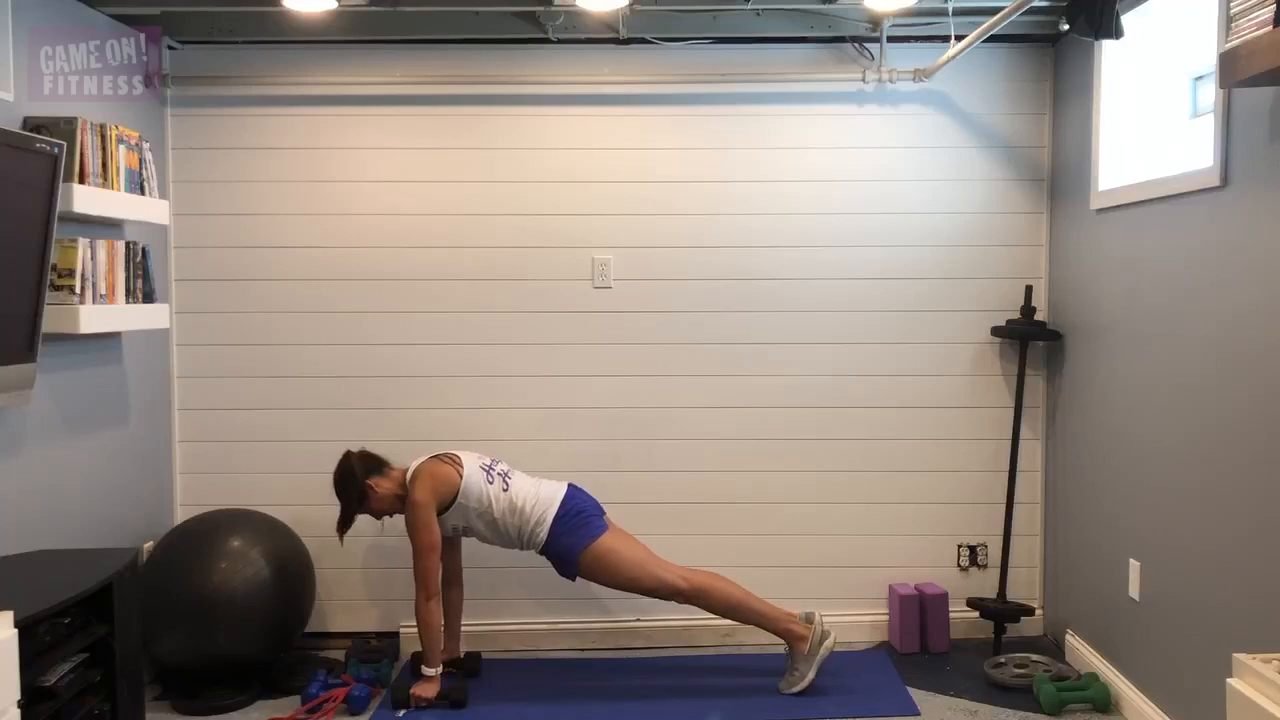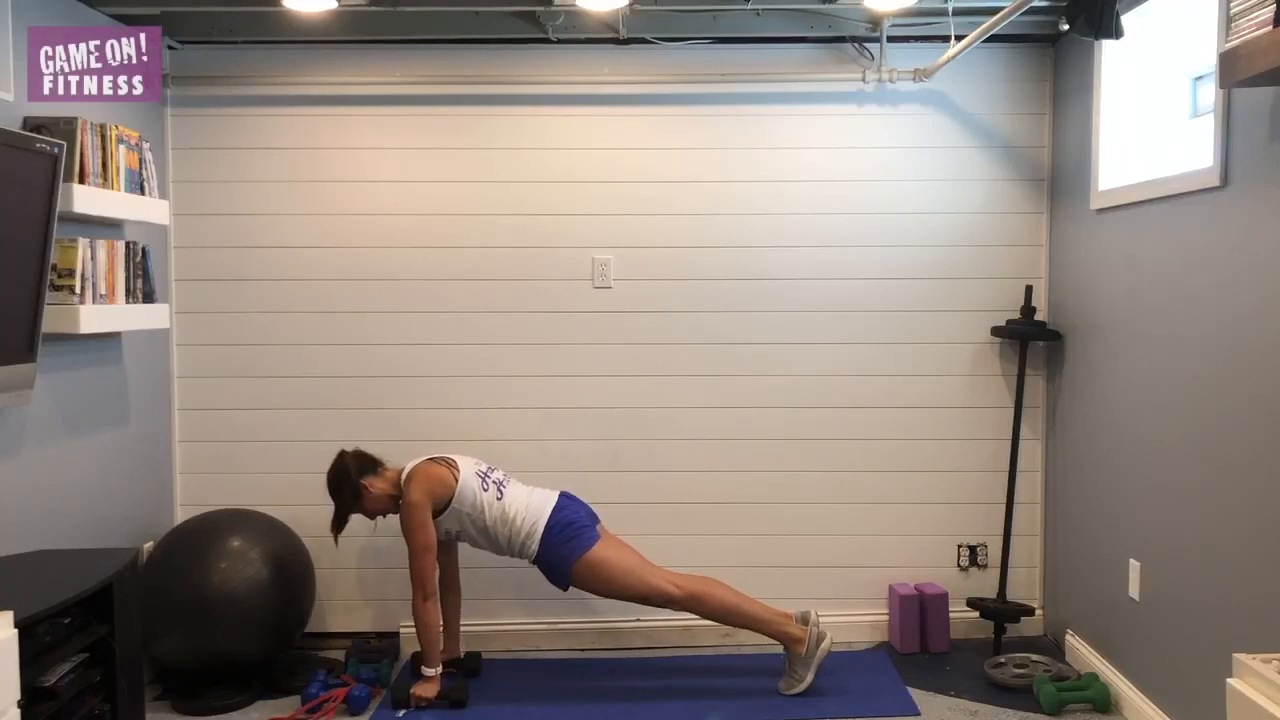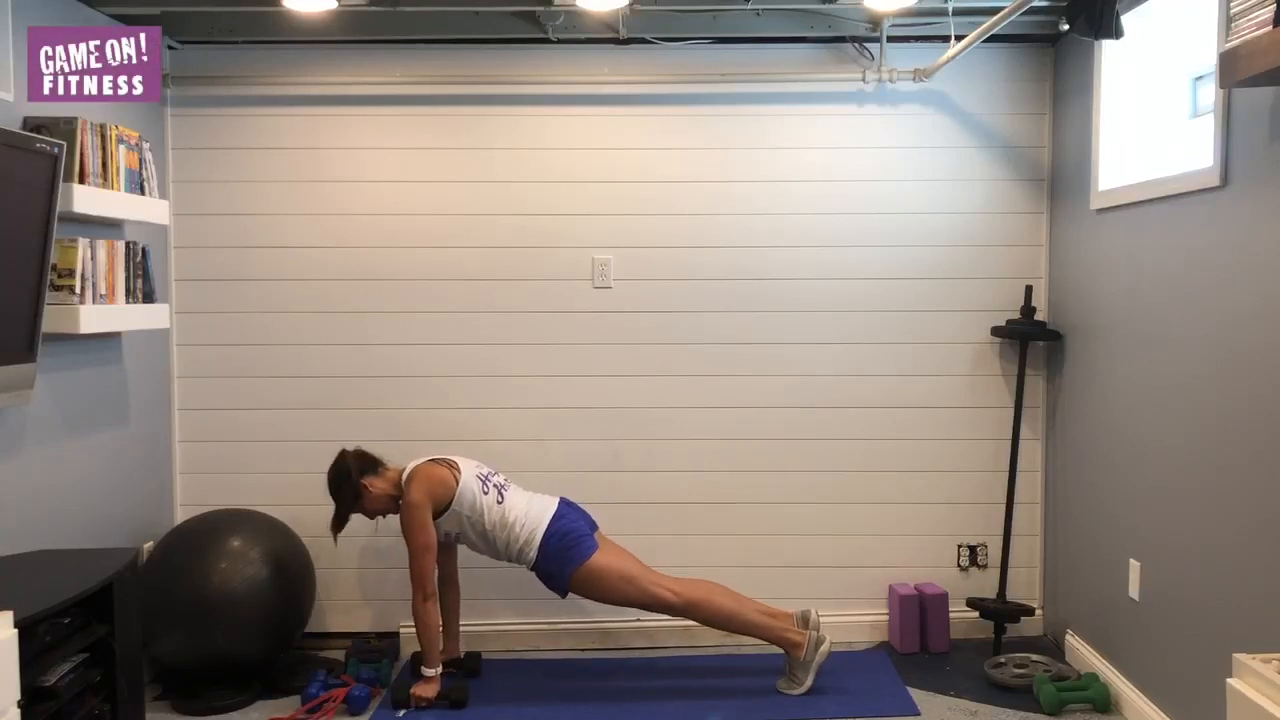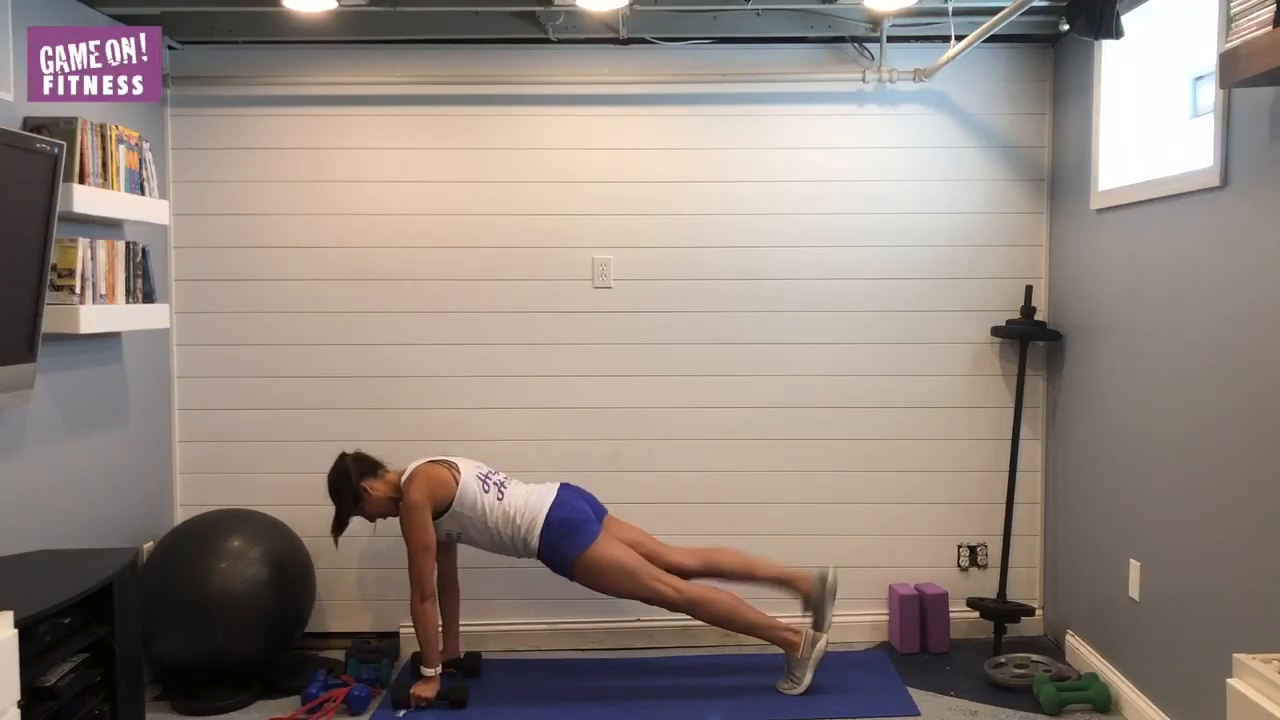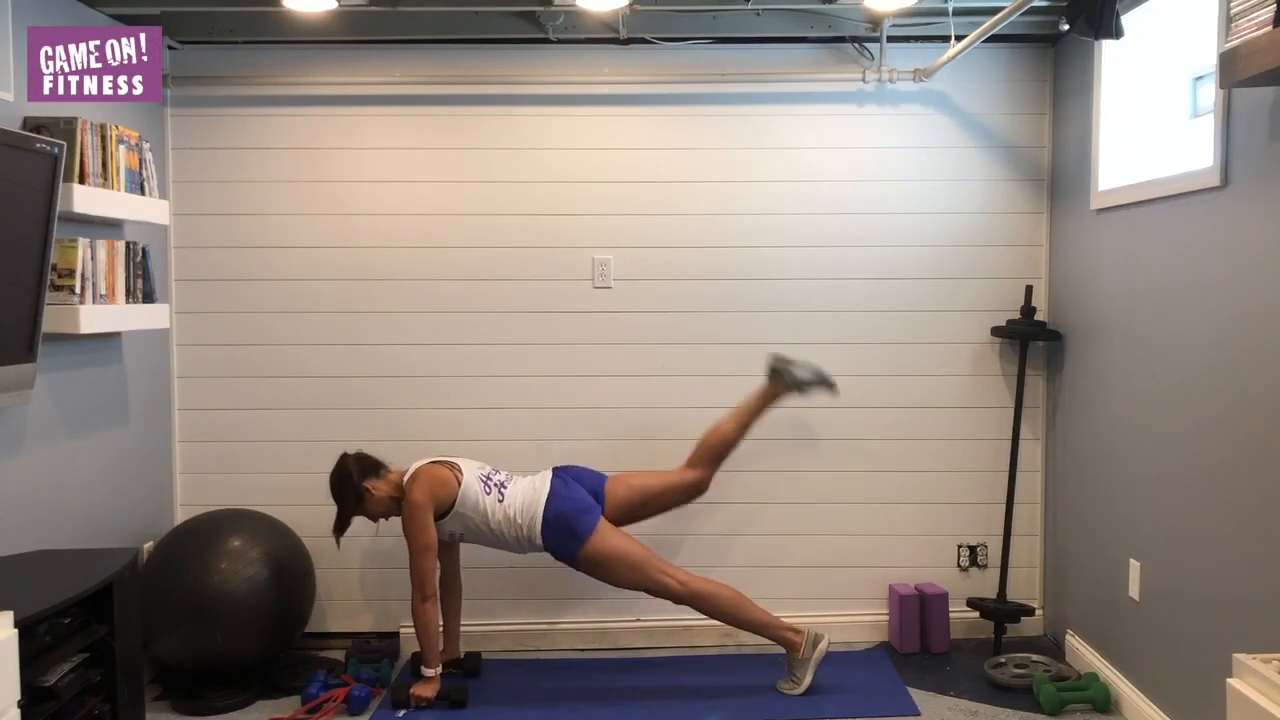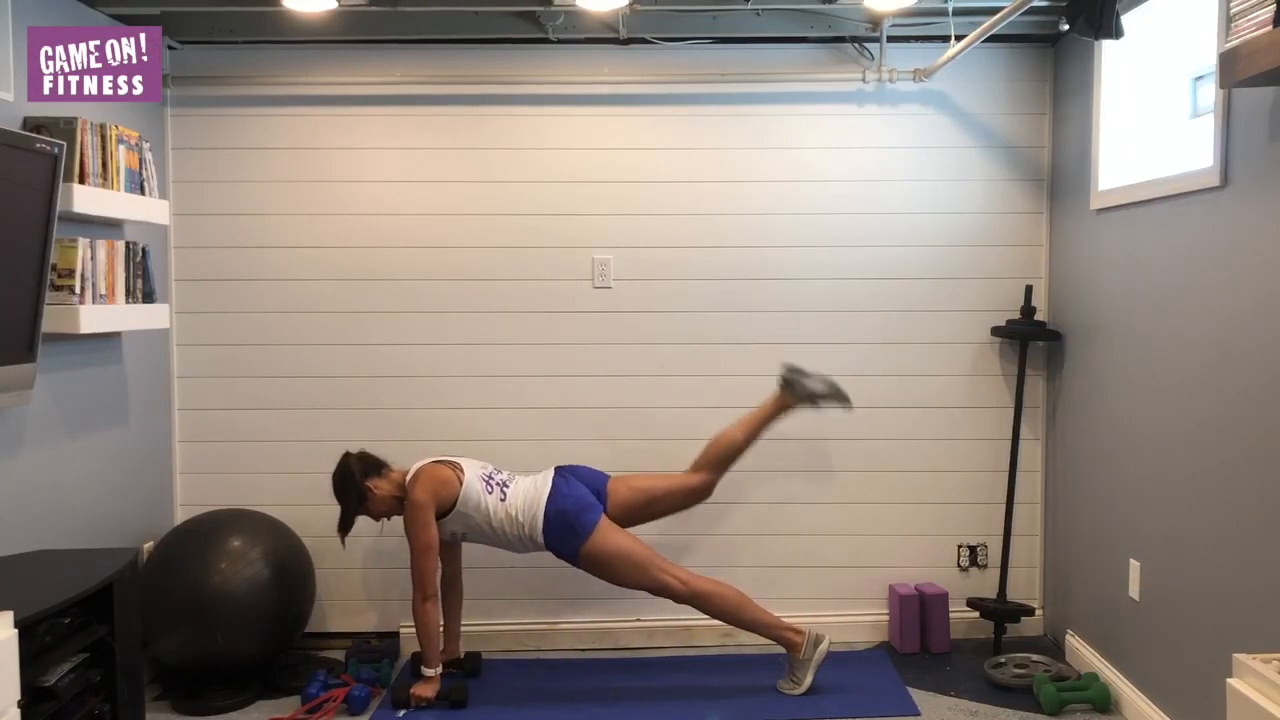
dt=0.3s
person 1, frame 1
left shoulder: (419, 494)
right shoulder: (436, 478)
left elbow: (428, 590)
right elbow: (452, 579)
left wrist: (430, 672)
right wrist: (451, 649)
left hip: (560, 524)
right hip: (565, 505)
left knee: (674, 584)
right knee: (673, 579)
left ankle: (800, 634)
right ankle: (794, 620)
person 1, frame 2
left shoulder: (414, 494)
right shoulder: (429, 477)
left elbow: (425, 592)
right elbow: (448, 577)
left wrist: (430, 672)
right wrist: (451, 649)
left hip: (552, 535)
right hip: (559, 514)
left knee: (668, 590)
right knee: (667, 583)
left ankle: (796, 636)
right ankle: (791, 620)
person 1, frame 3
left shoulder: (414, 495)
right shoulder: (431, 477)
left elbow: (425, 593)
right elbow: (448, 578)
left wrist: (430, 673)
right wrist: (452, 649)
left hip: (552, 544)
right hip: (559, 519)
left knee: (668, 597)
right knee: (667, 585)
left ankle: (797, 641)
right ankle: (790, 620)
person 1, frame 4
left shoulder: (413, 496)
right shoulder: (428, 480)
left elbow: (423, 594)
right elbow: (446, 577)
left wrist: (430, 672)
right wrist: (451, 648)
left hip: (557, 528)
right hip: (561, 503)
left knee: (670, 590)
right knee: (687, 563)
left ankle: (794, 639)
right ankle: (804, 582)
person 1, frame 5
left shoulder: (417, 497)
right shoulder: (435, 474)
left elbow: (425, 594)
right elbow: (448, 581)
left wrist: (430, 674)
right wrist: (452, 650)
left hip: (559, 518)
right hip: (564, 487)
left knee: (676, 585)
right knee: (695, 475)
left ankle: (795, 641)
right ankle: (777, 385)
person 1, frame 6
left shoulder: (417, 496)
right shoulder: (435, 481)
left elbow: (427, 588)
right elbow: (450, 578)
left wrist: (431, 673)
right wrist: (452, 648)
left hip: (562, 516)
right hip: (566, 486)
left knee: (675, 583)
right knee: (698, 480)
left ankle: (798, 642)
right ankle: (789, 394)
